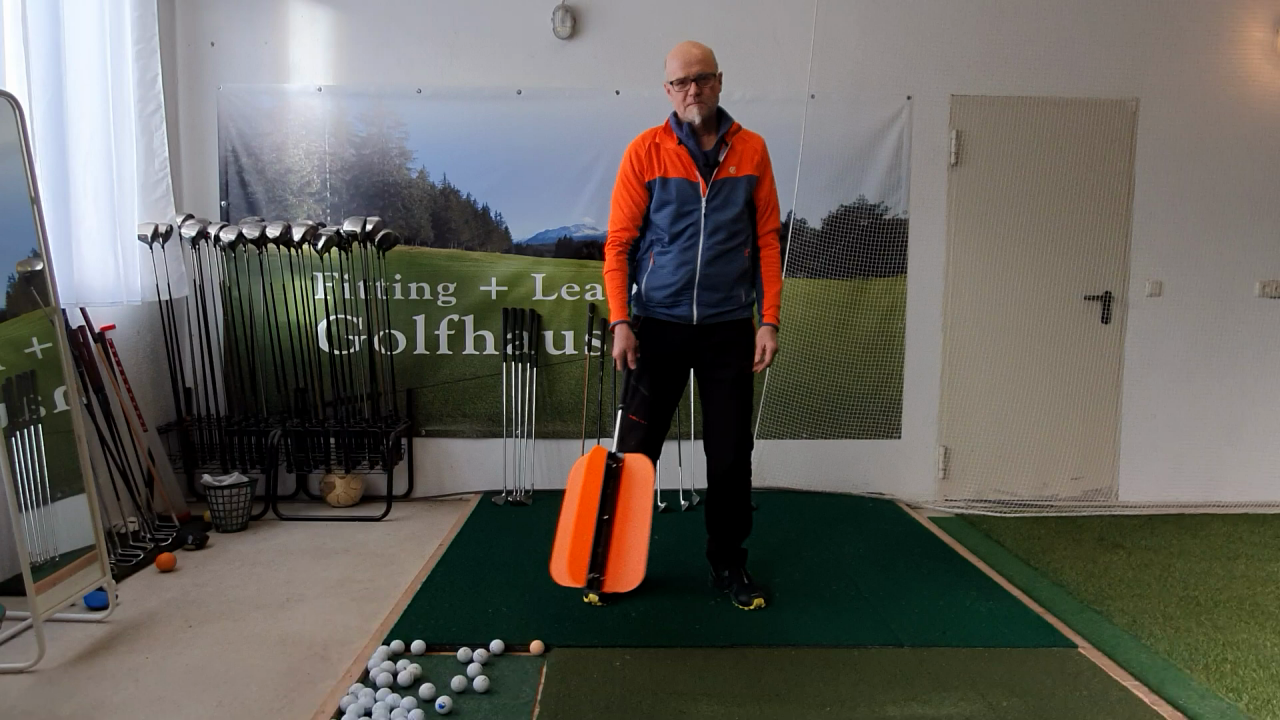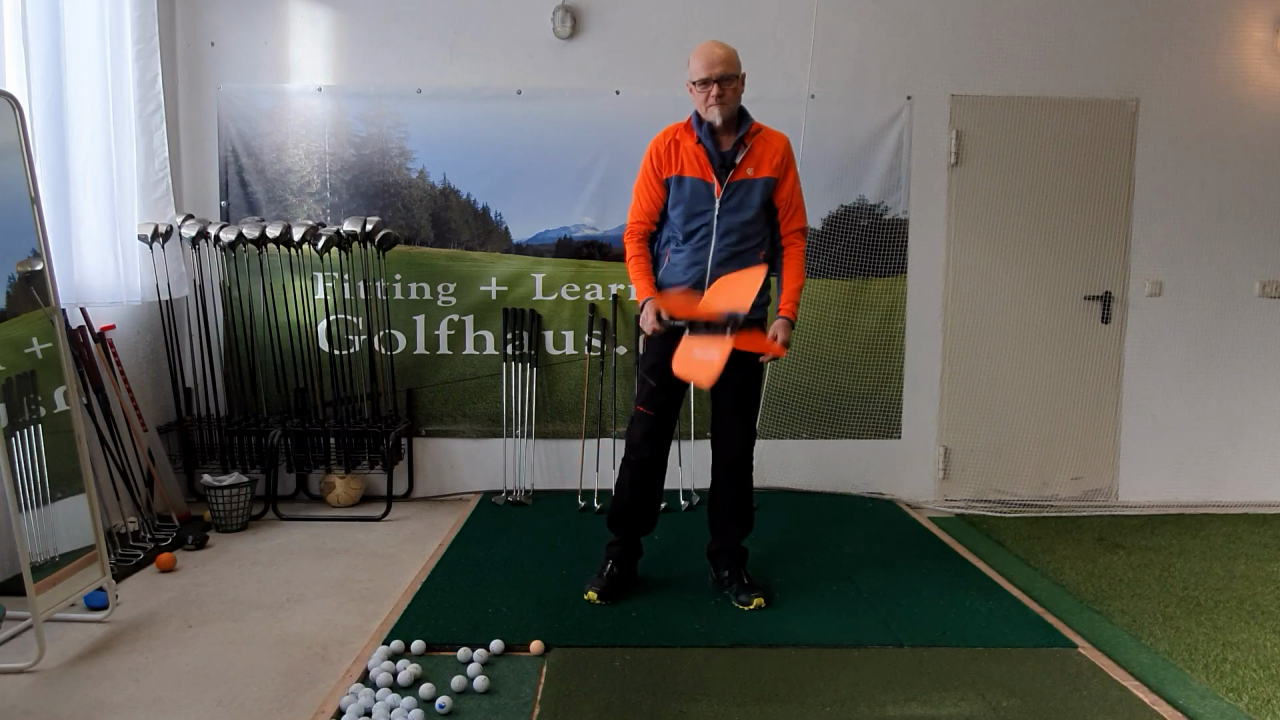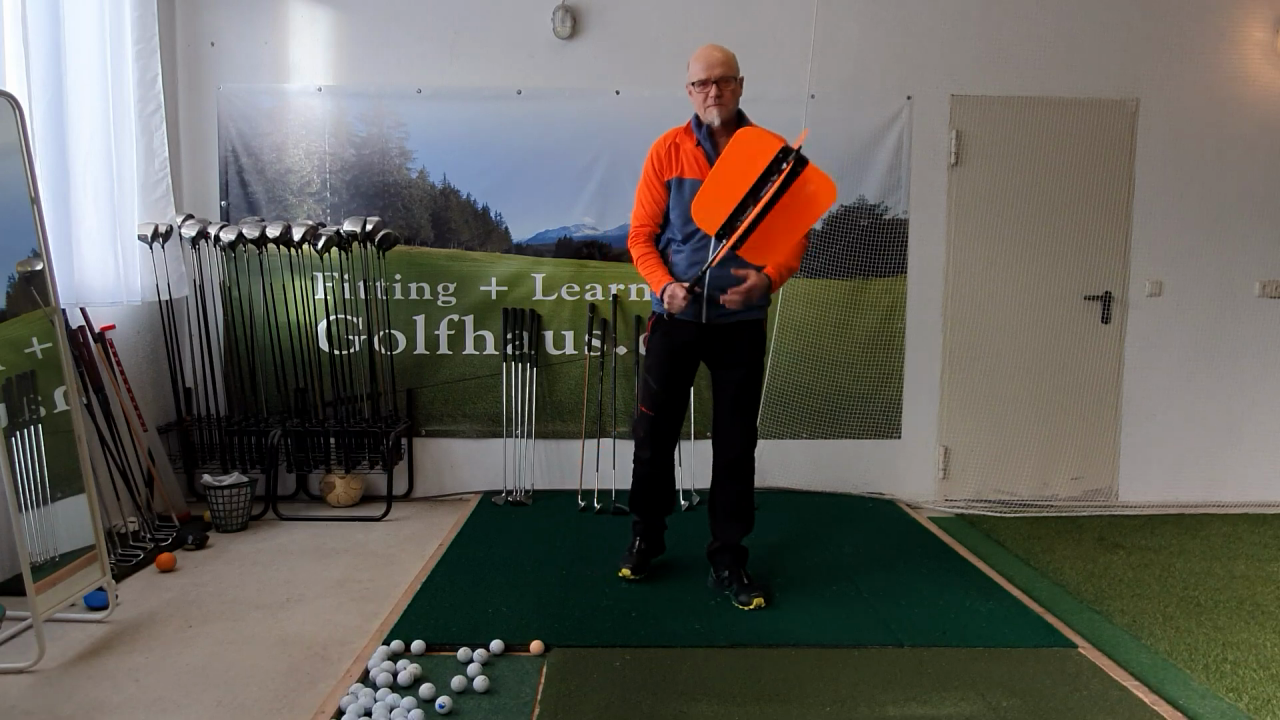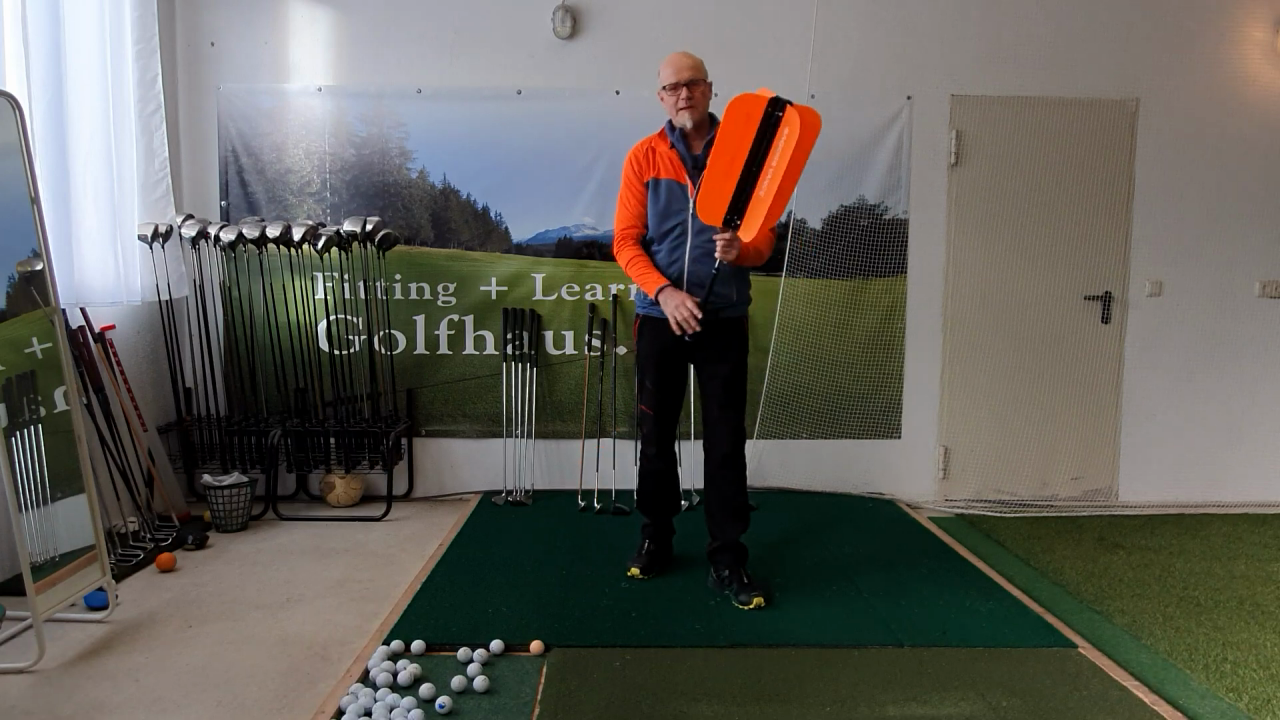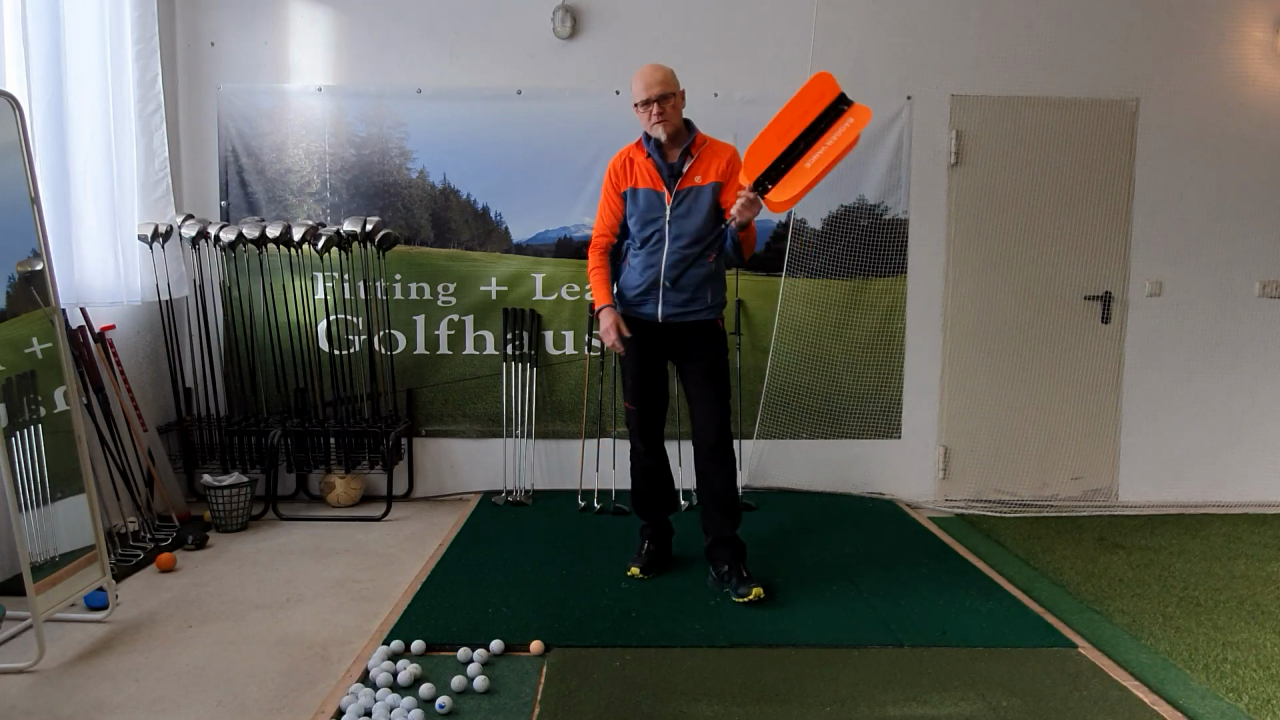
dt=0.3s
person 1, frame 1
left shoulder: (752, 150)
right shoulder: (643, 150)
left elbow: (767, 240)
right elbow: (618, 241)
left wrist: (769, 320)
right wrist: (620, 319)
left hip: (729, 327)
right hip: (657, 325)
left knee: (730, 450)
right knee: (637, 444)
left ankle: (728, 562)
person 1, frame 2
left shoulder: (774, 149)
right shoulder: (665, 147)
left elbow: (792, 237)
right elbow: (638, 233)
left wrist: (786, 313)
right wrist: (647, 298)
left hip: (742, 324)
right hip: (672, 320)
left knee: (735, 446)
right knee: (646, 438)
left ankle: (728, 562)
right ankle: (621, 555)
person 1, frame 3
right shoulder: (666, 151)
left elbow: (795, 236)
right elbow: (641, 236)
left wrist: (765, 278)
right wrist: (666, 287)
left hip: (740, 324)
right hip: (674, 319)
left knee: (735, 445)
right knee: (652, 435)
left ankle: (727, 561)
right ankle: (646, 536)
person 1, frame 4
right shoulder: (643, 156)
left elbow: (764, 240)
right elbow: (626, 241)
left wrist: (739, 250)
right wrist: (665, 292)
left hip: (724, 321)
right hip: (659, 320)
left knee: (725, 443)
right knee: (656, 437)
left ankle: (727, 560)
right ankle: (655, 536)
person 1, frame 5
left shoulder: (722, 158)
right shoulder: (622, 166)
left elbow: (738, 252)
right elbow: (602, 245)
left wrist: (743, 225)
right wrist: (605, 307)
left hip: (700, 322)
right hip: (637, 322)
left knee: (714, 439)
right knee: (644, 435)
left ankle: (725, 559)
right ankle: (654, 537)
